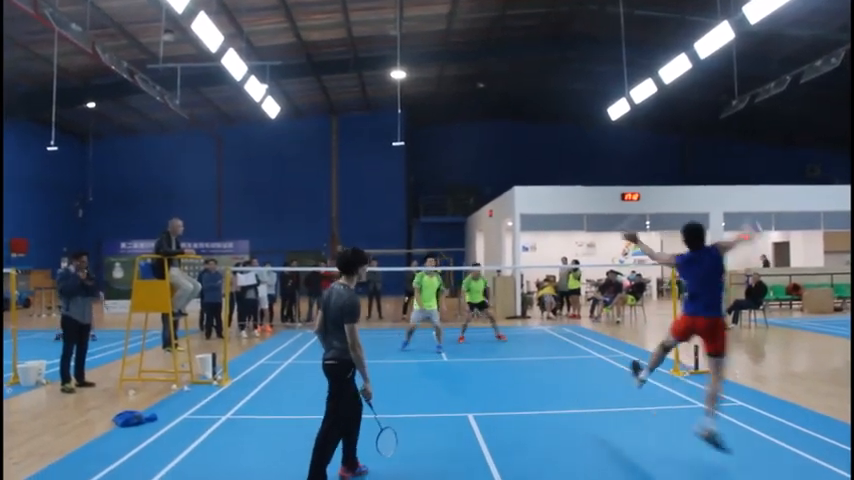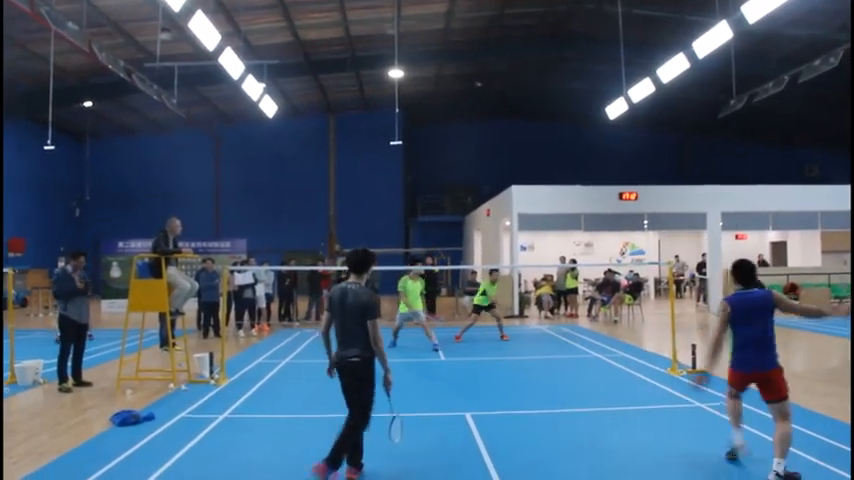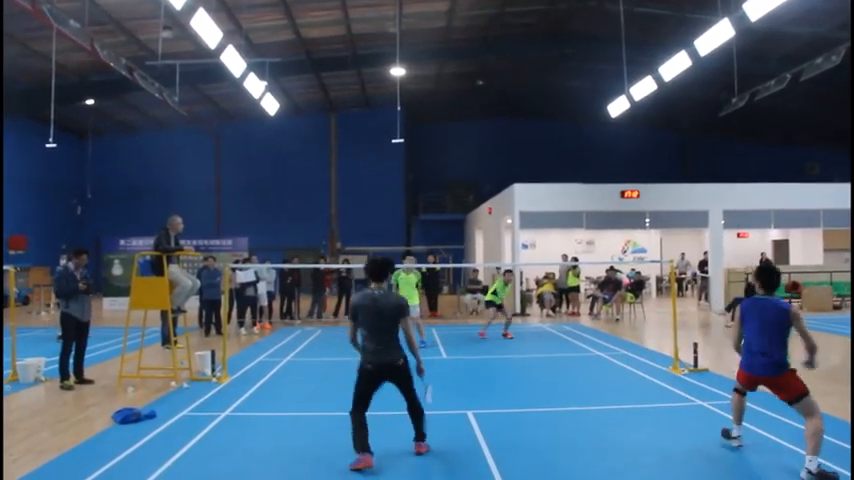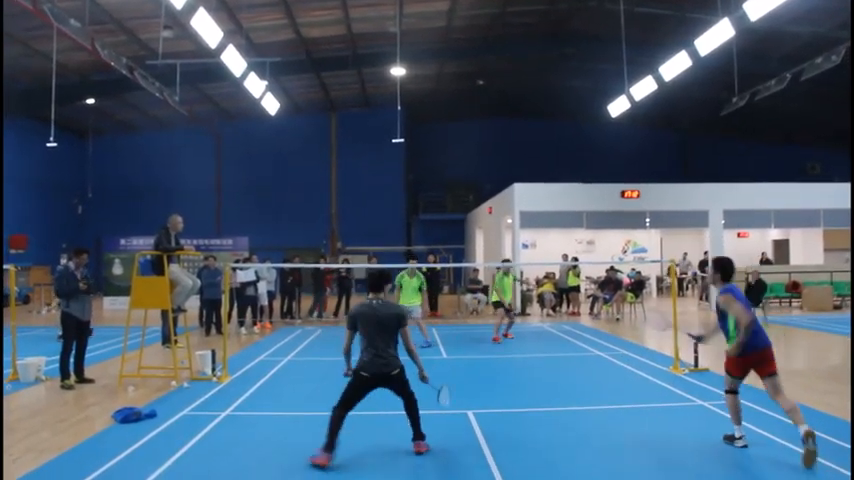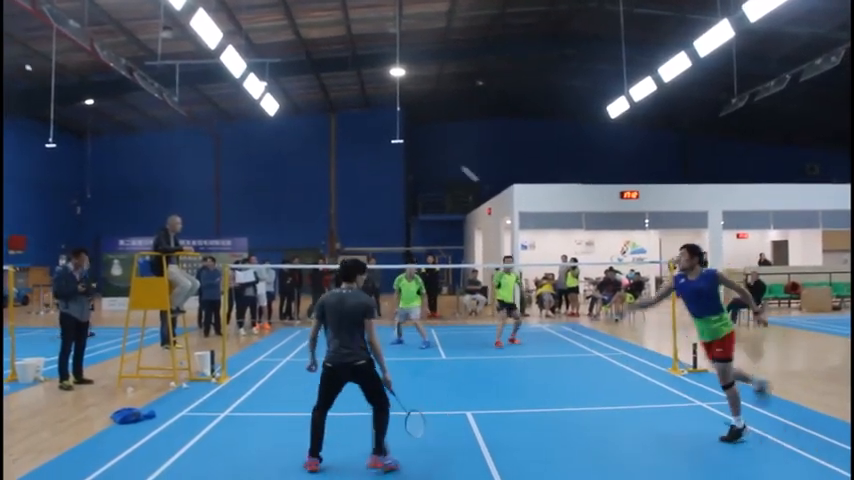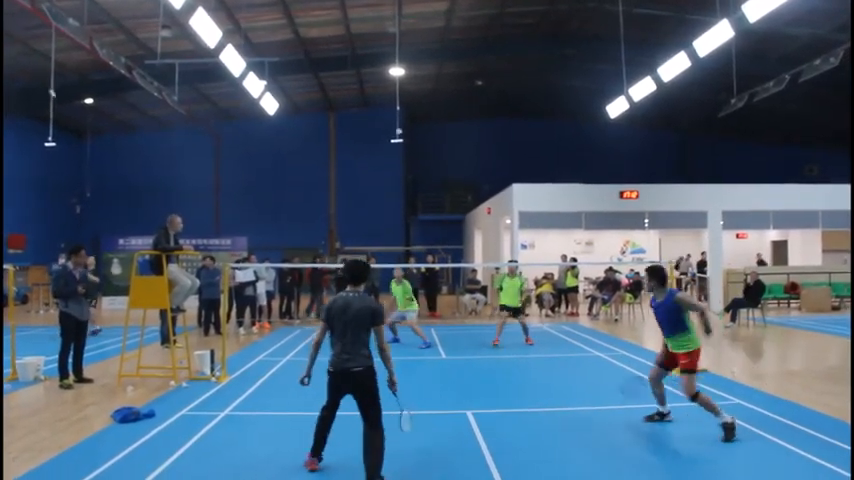
dt=0.3s
person 1, frame 1
left shoulder: (330, 291)
right shoulder: (350, 299)
left elbow: (318, 329)
right elbow: (354, 345)
right wrist: (366, 380)
left hip: (331, 361)
right hip: (341, 365)
left knee: (354, 410)
right knee: (333, 423)
person 1, frame 2
left shoulder: (335, 292)
right shoulder: (368, 297)
left elbow: (324, 330)
right elbow: (375, 340)
left wrist: (331, 358)
right wrist: (387, 370)
left hip: (342, 361)
right hip: (361, 362)
left knee: (356, 413)
right knee: (360, 416)
person 1, frame 3
left shoulder: (357, 301)
right shoulder: (398, 301)
left elbow: (352, 338)
right elbow: (409, 337)
right wrist: (419, 362)
left hip: (370, 364)
right hip: (396, 362)
left knee: (358, 410)
right knee: (412, 400)
left ankle: (364, 454)
right ankle: (420, 442)
person 1, frame 4
left shoulder: (356, 311)
right shoulder: (398, 311)
left elbow: (347, 347)
right elbow: (408, 346)
left wrist: (348, 367)
right wrist: (421, 369)
left hip: (365, 371)
right hip: (392, 370)
left knee: (340, 409)
right knee: (409, 400)
left ankle: (325, 454)
right ankle: (419, 441)
person 1, frame 5
left shoulder: (325, 300)
right shoulder: (365, 301)
left elbow: (313, 336)
right elbow: (372, 340)
left wrist: (312, 359)
right wrist: (385, 371)
left hip: (333, 364)
right hip: (360, 363)
left knee: (320, 409)
right knee: (381, 405)
left ankle: (313, 458)
right ankle: (379, 455)
person 1, frame 6
left shoulder: (333, 303)
right shoulder: (373, 306)
left elbow: (318, 340)
right elbow: (382, 346)
left wrist: (309, 369)
right wrist: (391, 374)
left hip: (336, 369)
right hip: (361, 370)
left knee: (328, 411)
right knee: (373, 425)
left ankle: (313, 458)
person 2, frame 1
left shoulder: (680, 261)
right shoulder: (716, 251)
left elbow: (654, 256)
right elbow: (738, 240)
left wrist: (637, 242)
right wrist: (747, 235)
left hip: (690, 318)
right hip: (713, 321)
left knee: (667, 343)
right knee: (716, 375)
left ankle: (643, 374)
right ankle: (707, 426)
person 2, frame 2
left shoulder: (728, 303)
right shoulder: (770, 297)
left elbow: (718, 339)
right elbow: (804, 311)
left wrist: (707, 370)
right wrist: (833, 312)
left hip: (741, 366)
right hip: (768, 367)
left knee: (733, 395)
right knee: (783, 420)
left ankle: (738, 440)
person 2, frame 3
left shoulder: (744, 307)
right shoulder: (788, 310)
left elbow: (737, 343)
right elbow: (811, 345)
right wrist: (811, 359)
left hip: (750, 368)
right hip: (778, 371)
left knee: (739, 389)
right knee: (814, 415)
left ankle: (736, 435)
person 2, frame 4
left shoulder: (724, 295)
right shoulder: (730, 291)
left elbow: (746, 320)
left wrist: (738, 345)
right wrist: (706, 334)
left hip: (743, 351)
right hip: (762, 347)
left knee: (731, 389)
right knee: (779, 395)
left ankle: (738, 435)
right ankle: (804, 431)
person 2, frame 5
left shoulder: (713, 275)
right shoulder: (676, 281)
left elbow: (740, 290)
right elbow: (654, 300)
left wrist: (756, 311)
right wrist: (630, 305)
left hip: (722, 332)
right hip: (705, 334)
left knee: (725, 380)
right knee: (727, 373)
left ankle: (738, 424)
right ankle: (759, 384)
person 2, frame 6
left shoulder: (676, 297)
right shoulder: (654, 301)
left elbow: (701, 309)
left wrist: (706, 326)
right wrist: (662, 349)
left hip: (688, 348)
right hip: (671, 347)
left knee: (690, 392)
right knee: (653, 378)
left ankle: (726, 421)
right ankle: (663, 412)
person 3, frame 1
left shoulder: (87, 274)
right shoulder: (64, 274)
left elbow: (95, 293)
right elbow: (63, 291)
left wrist: (90, 284)
right wrist: (78, 279)
left hip: (86, 317)
right hip: (70, 317)
left knee: (82, 349)
right knee: (68, 350)
left ankle: (80, 379)
right ankle: (65, 382)
person 3, frame 2
left shoulder: (82, 274)
right shoulder: (61, 274)
left elbow: (88, 292)
right elbow: (57, 294)
left wrist: (87, 290)
right wrist: (75, 287)
left hip: (82, 316)
right hip: (67, 316)
left knee: (80, 349)
right knee: (65, 349)
left ankle: (77, 378)
right ankle: (63, 382)
person 3, frame 3
left shoulder: (84, 272)
right shoulder: (62, 272)
left elbow: (90, 290)
right elbow: (58, 292)
left wrist: (88, 288)
right wrist: (76, 288)
left hip: (84, 314)
right hip: (69, 314)
left knee: (81, 347)
right knee: (67, 347)
left ankle: (79, 376)
right ankle: (64, 379)
person 3, frame 4
left shoulder: (85, 272)
right shoulder: (63, 271)
left elbow: (91, 290)
right elbow: (59, 292)
left wrist: (88, 287)
right wrist: (77, 287)
left hip: (84, 314)
right hip: (69, 314)
left knee: (82, 346)
right knee: (68, 346)
left ankle: (79, 375)
right ankle: (65, 378)
person 3, frame 5
left shoulder: (84, 273)
right shoulder: (62, 272)
left elbow: (90, 291)
right elbow: (57, 293)
left wrist: (88, 289)
right wrist: (75, 289)
left hip: (83, 314)
right hip: (68, 314)
left knee: (81, 347)
right knee: (67, 347)
left ankle: (78, 376)
right ankle: (63, 379)
person 3, frame 6
left shoulder: (84, 272)
right shoulder: (61, 272)
left elbow: (91, 291)
right elbow: (56, 292)
left wrist: (89, 291)
right wrist: (75, 290)
left hip: (83, 313)
right hip: (68, 313)
left knee: (80, 346)
right knee: (66, 346)
left ankle: (78, 375)
right ankle: (63, 378)
person 4, frame 1
left shoulder: (176, 239)
right shoulder: (163, 238)
left elbow: (176, 254)
right elbow: (165, 252)
left wrist: (186, 253)
right wrist: (183, 251)
left hip: (176, 269)
right hip: (165, 271)
left knee: (197, 287)
right knee: (187, 287)
left ankle: (179, 308)
right ankle: (174, 309)
person 4, frame 2
left shoulder: (174, 239)
right shoulder: (161, 237)
left elbow: (174, 253)
right elbow: (162, 251)
left wrist: (183, 252)
right wrist: (181, 250)
left hip: (173, 269)
right hip: (162, 270)
left knee: (194, 286)
right knee: (184, 286)
left ankle: (176, 307)
right ankle: (171, 309)
person 4, frame 3
left shoulder: (175, 237)
right shoulder: (162, 235)
left elbow: (175, 251)
right elbow: (164, 248)
left wrist: (185, 250)
right wrist: (182, 248)
left hip: (175, 266)
right hip: (164, 268)
left knee: (195, 283)
right knee: (186, 284)
left ankle: (178, 305)
right ankle: (172, 306)
person 4, frame 4
left shoulder: (175, 236)
right shoulder: (163, 234)
left elbow: (176, 250)
right elbow: (164, 248)
left wrist: (186, 249)
right wrist: (183, 247)
left hip: (175, 265)
right hip: (164, 267)
left knee: (196, 283)
right knee: (186, 283)
left ankle: (178, 304)
right ankle: (173, 306)
person 4, frame 5
left shoulder: (174, 236)
right shoulder: (162, 235)
left elbow: (175, 250)
right elbow: (163, 249)
left wrist: (184, 249)
right wrist: (182, 248)
left hip: (174, 266)
right hip: (163, 268)
left knee: (195, 284)
right knee: (185, 284)
left ankle: (177, 305)
right ankle: (172, 307)
person 4, frame 6
left shoulder: (174, 236)
right shoulder: (162, 234)
left elbow: (174, 249)
right elbow: (163, 248)
left wrist: (184, 248)
right wrist: (182, 247)
left hip: (173, 265)
right hip: (163, 267)
left knee: (195, 283)
right knee: (185, 283)
left ankle: (177, 304)
right ankle: (171, 306)
